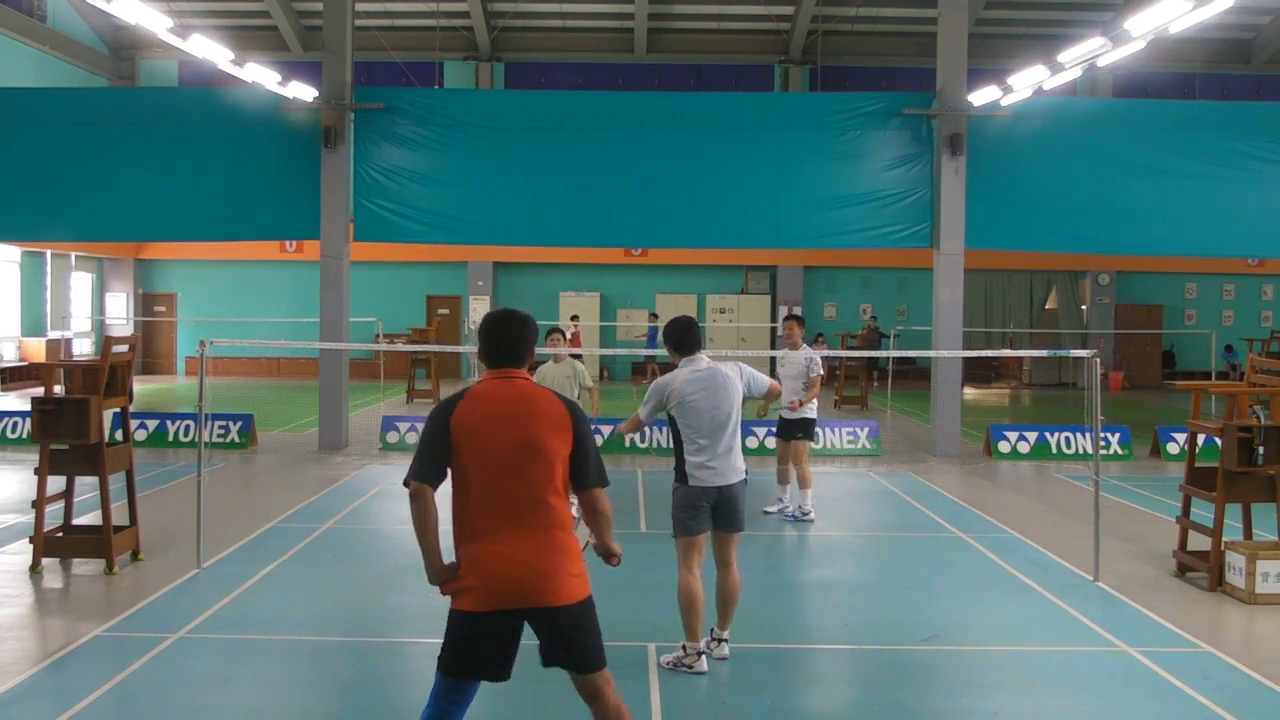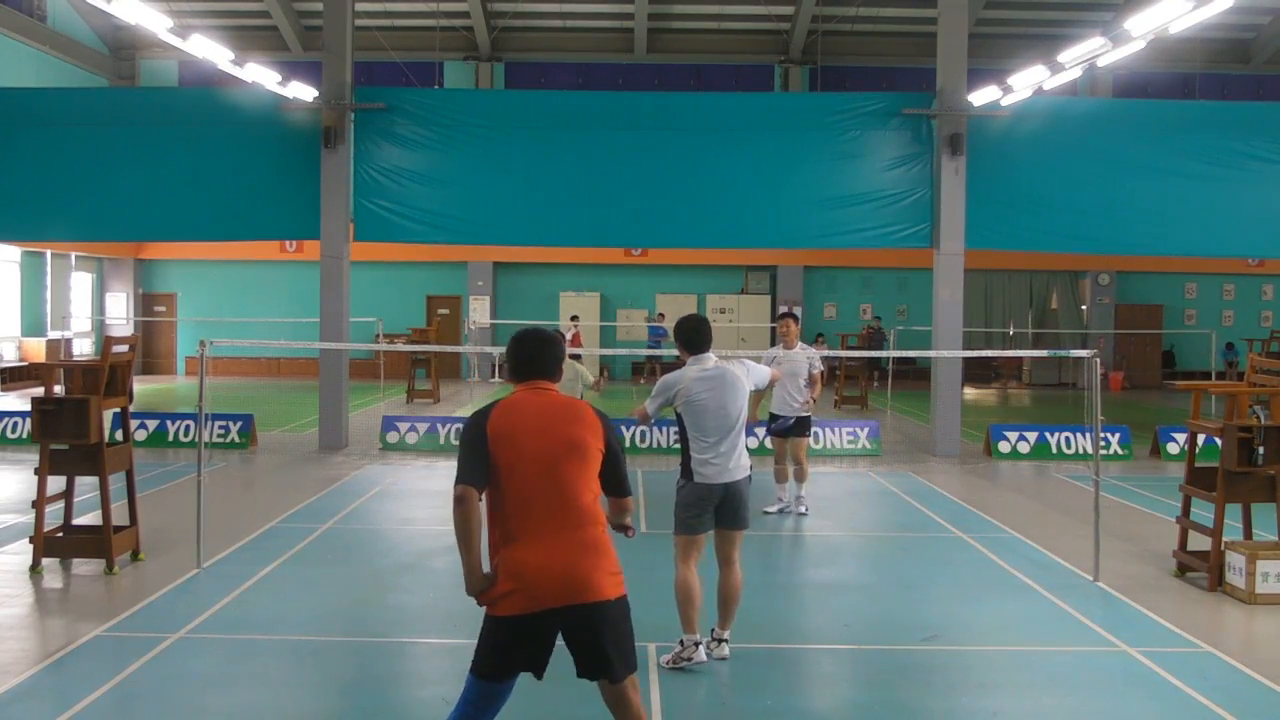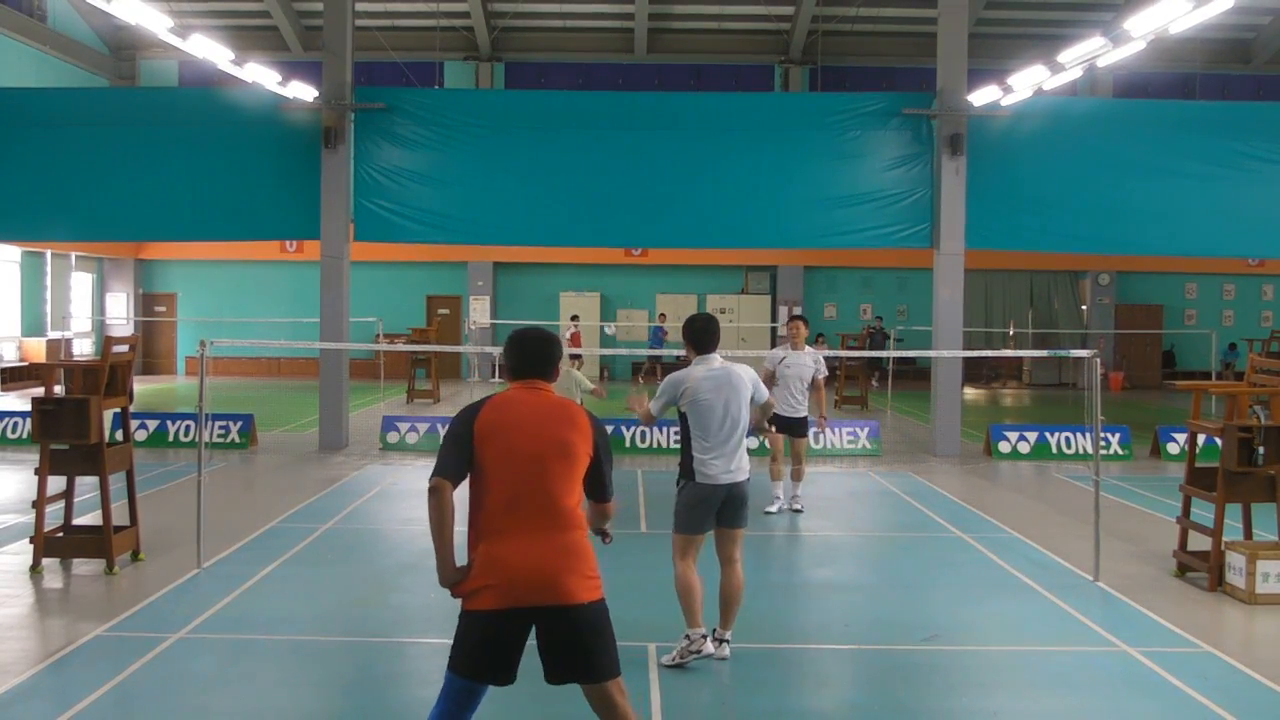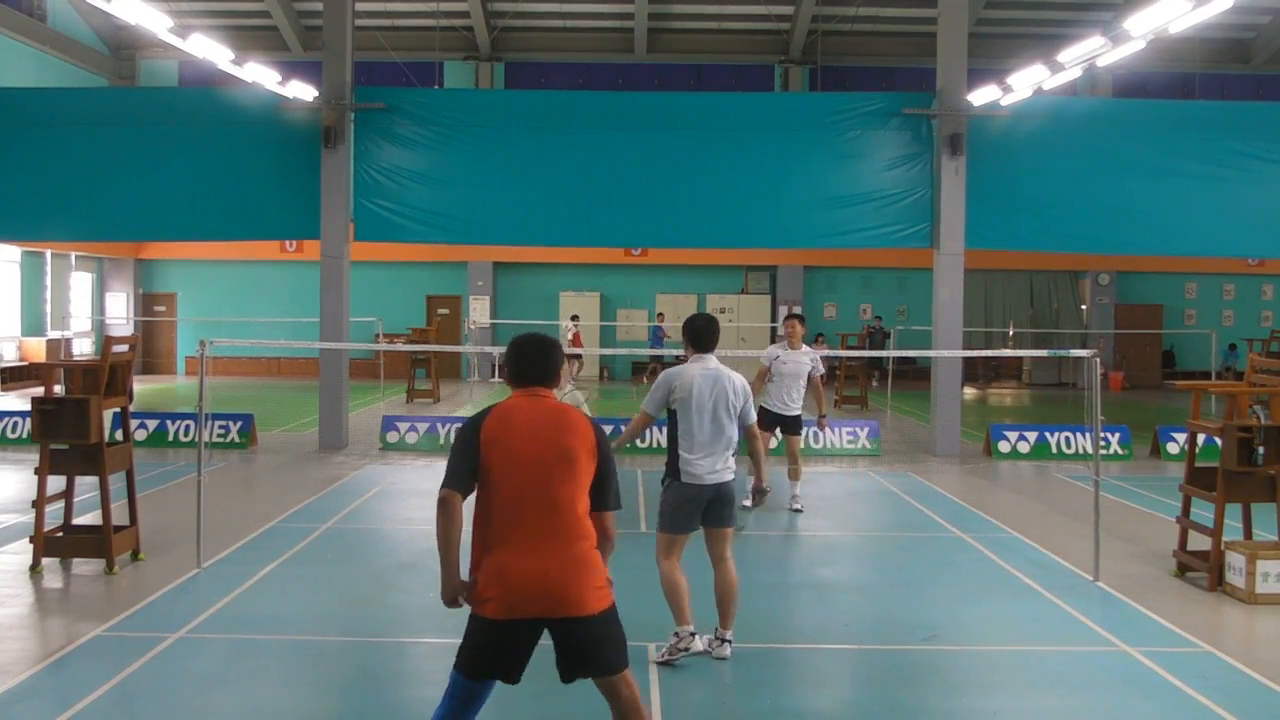
dt=0.3s
person 1, frame 1
left shoulder: (452, 411)
right shoulder: (564, 411)
left elbow: (420, 491)
right elbow: (594, 501)
left wrist: (435, 565)
right wrist: (606, 543)
left hip: (482, 579)
right hip: (557, 577)
person 1, frame 2
left shoulder: (485, 421)
right shoulder: (593, 419)
left elbow: (465, 498)
right elbow: (622, 503)
left wrist: (474, 575)
right wrist: (620, 521)
left hip: (517, 584)
right hip: (592, 578)
person 1, frame 3
left shoulder: (476, 416)
right shoulder: (585, 421)
left elbow: (440, 489)
right elbow: (604, 508)
left wrist: (446, 566)
right wrist: (597, 523)
left hip: (495, 581)
right hip: (570, 580)
person 1, frame 4
left shoulder: (481, 425)
right shoulder: (588, 429)
left elbow: (448, 501)
right elbow: (604, 524)
left wrist: (450, 578)
right wrist: (600, 569)
left hip: (503, 589)
right hip: (578, 586)
person 2, frame 1
left shoulder: (666, 384)
right shoulder: (735, 372)
left elbow: (637, 422)
right elbow: (776, 390)
left wrist: (624, 427)
left hip: (693, 483)
right hip: (732, 480)
left knee: (689, 567)
right knee: (727, 562)
left ankle: (694, 652)
right ankle: (720, 638)
person 2, frame 2
left shoulder: (674, 382)
right shoulder: (741, 370)
left elbow: (644, 415)
right elbow: (774, 376)
left wrist: (637, 412)
left hip: (698, 480)
right hip: (737, 478)
left knee: (686, 563)
right knee: (730, 561)
left ankle: (691, 644)
right ankle: (721, 638)
person 2, frame 3
left shoulder: (679, 380)
right shoulder: (744, 374)
left elbow: (648, 419)
right elbow: (769, 407)
left wrist: (638, 405)
right wrist: (759, 423)
left hip: (699, 480)
right hip: (737, 478)
left knee: (684, 559)
right knee: (731, 561)
left ankle: (696, 636)
right ankle: (723, 638)
person 2, frame 4
left shoulder: (673, 377)
right shoulder: (737, 381)
left elbow: (641, 423)
right elbow: (754, 436)
left wrist: (619, 441)
right wrist: (759, 478)
left hip: (685, 479)
right hip: (723, 480)
left knee: (668, 558)
right knee: (723, 560)
left ankle: (685, 635)
right ankle: (723, 638)
person 3, frame 1
left shoulder: (810, 357)
right shoulder: (782, 356)
left elbow: (815, 388)
left wrist: (800, 402)
right wrist: (766, 403)
left hip: (804, 416)
right hip: (785, 416)
left knee: (799, 462)
right knee: (782, 459)
left ankle: (806, 510)
right ankle: (783, 501)
person 3, frame 2
left shoulder: (810, 354)
right shoulder: (771, 355)
left elbow: (817, 383)
left wrist: (812, 399)
right wrist: (754, 409)
left hip: (800, 414)
right hip: (777, 413)
left knee: (798, 458)
right knee: (779, 458)
left ankle: (800, 498)
right ankle: (783, 501)
person 3, frame 3
left shoulder: (816, 359)
right shoulder: (776, 354)
left elbow: (819, 389)
right elbow: (765, 383)
left wrist: (822, 416)
left hip: (800, 415)
right hip: (776, 412)
left knee: (798, 458)
right knee: (776, 456)
left ankle: (795, 497)
right ankle: (778, 499)
person 3, frame 4
left shoulder: (812, 357)
right shoulder: (773, 351)
left elbow: (816, 387)
right elbow: (760, 379)
left wrist: (822, 414)
left hip: (793, 413)
right hip: (768, 409)
left knee: (794, 456)
left ankle: (795, 497)
right ankle: (753, 492)
